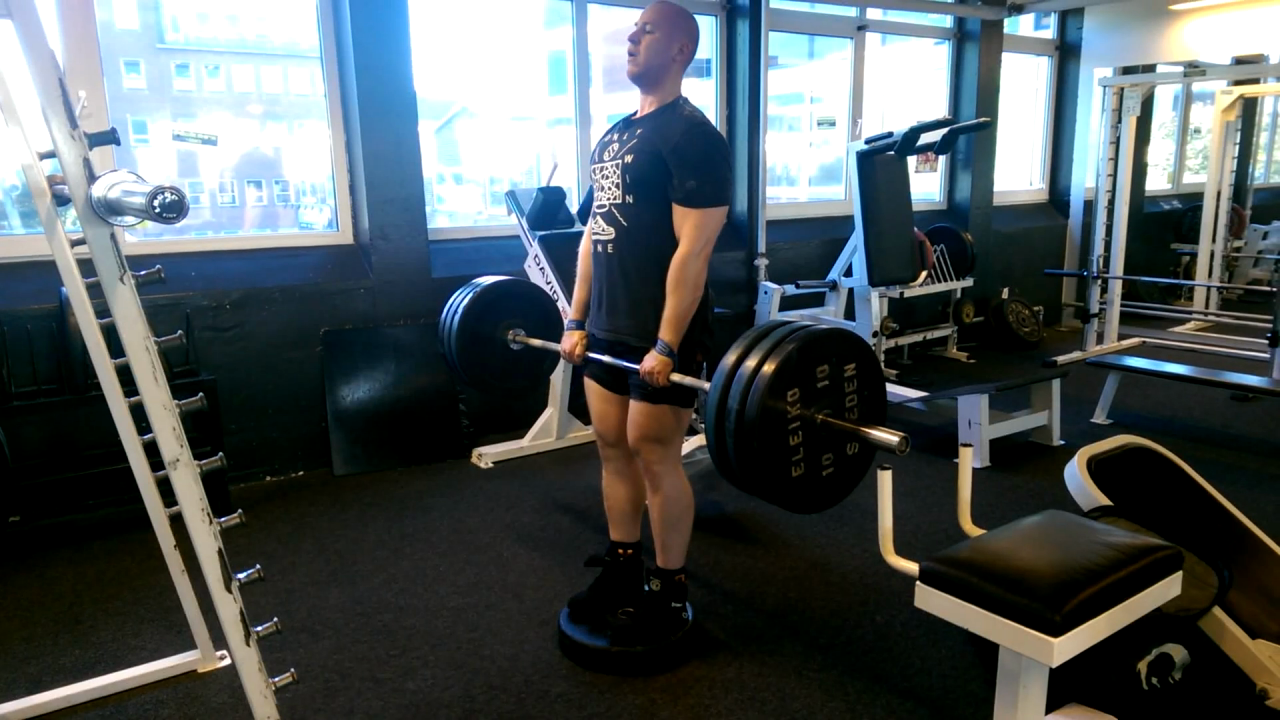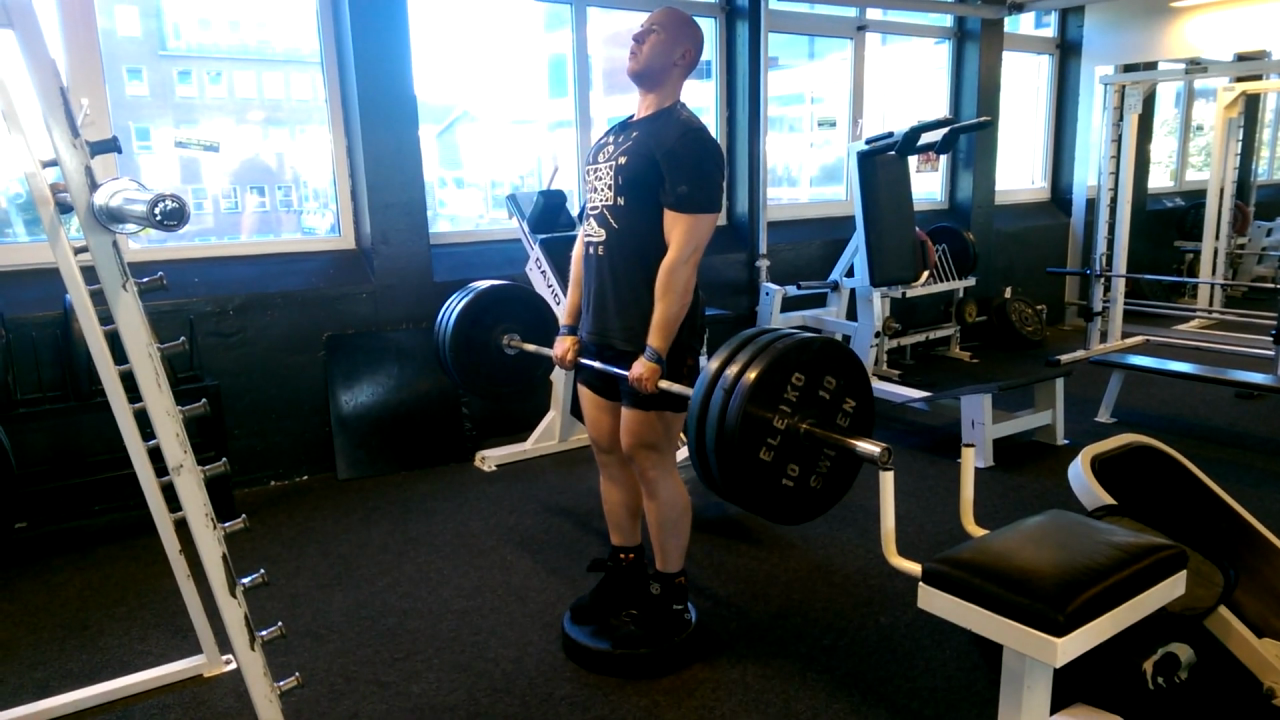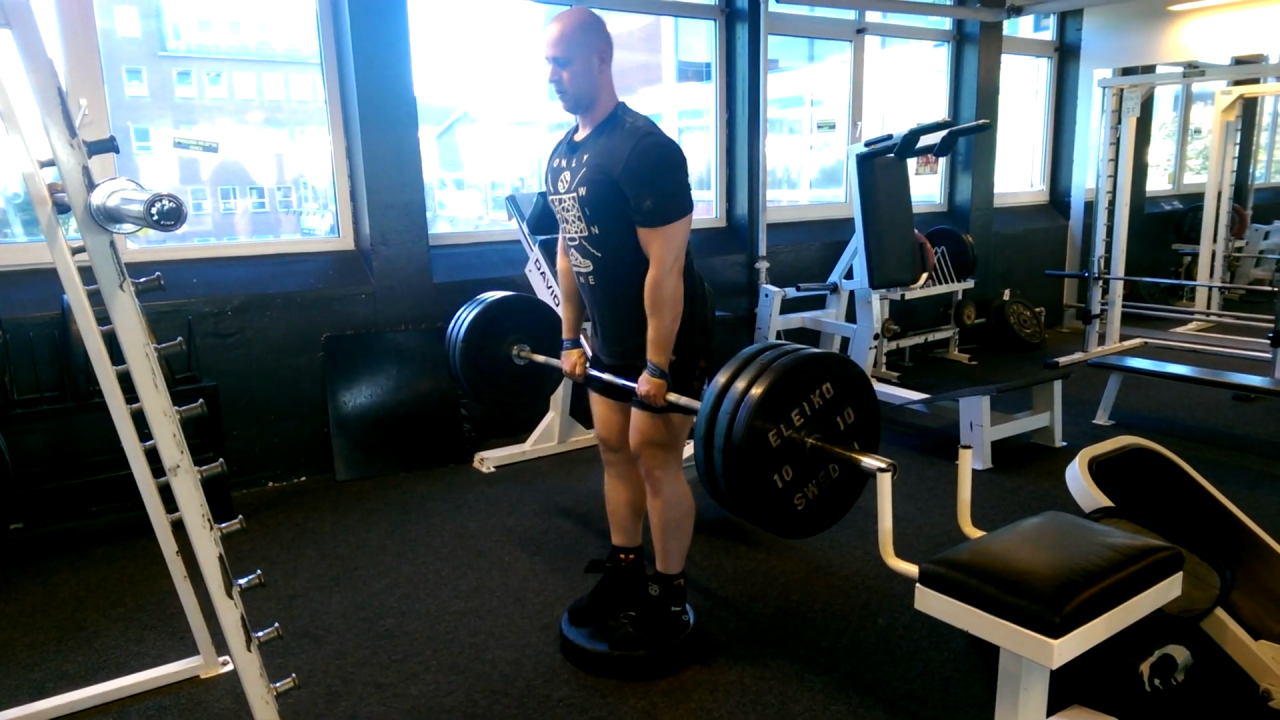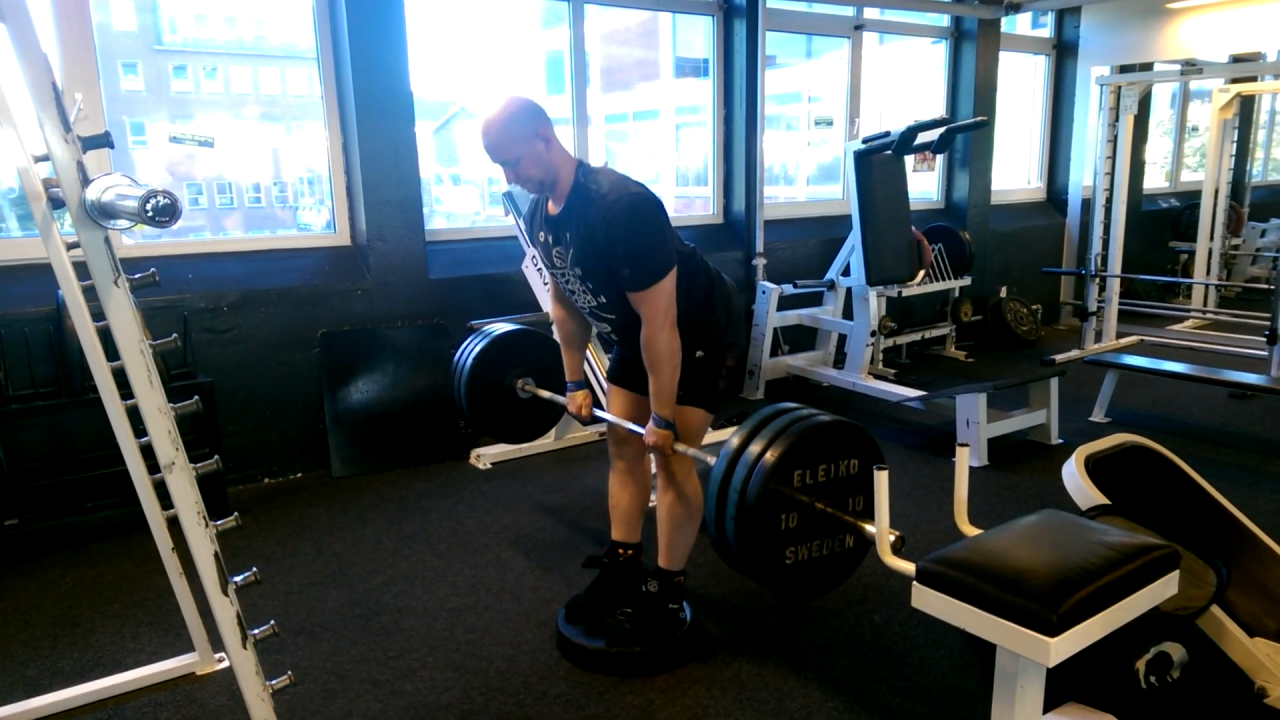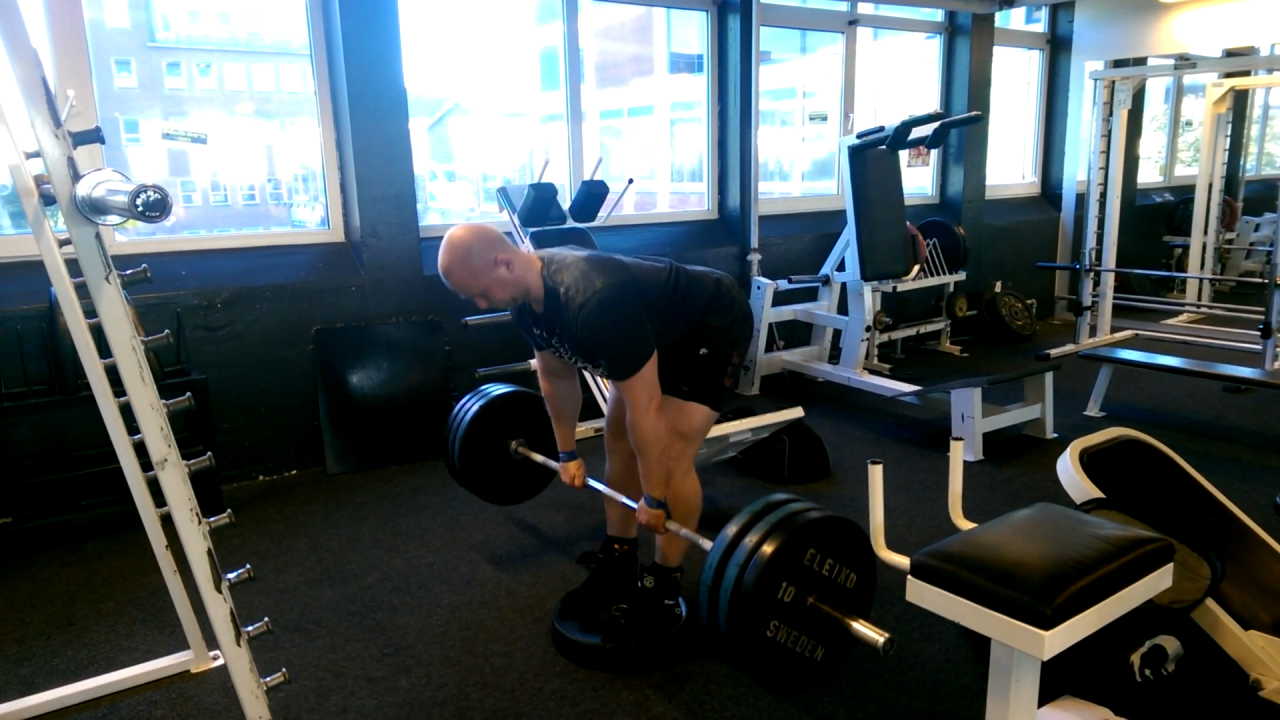
dt=1s
person 1, frame 1
left shoulder: (692, 137)
right shoulder: (614, 136)
left elbow: (694, 250)
left wrist: (667, 345)
right wrist: (576, 321)
left hip: (659, 334)
right hip: (606, 329)
left knee: (654, 457)
right knee: (612, 449)
left ankle: (668, 593)
right ankle: (621, 571)
person 1, frame 2
left shoulder: (687, 141)
right shoulder: (611, 137)
left elbow: (683, 254)
left wrist: (656, 351)
right wrist: (570, 325)
left hip: (651, 339)
right hip: (600, 333)
left knee: (651, 461)
right knee: (609, 452)
left ankle: (671, 596)
right ankle: (624, 573)
person 1, frame 3
left shoulder: (644, 149)
right shoulder: (563, 153)
left elbow: (665, 267)
left wrist: (658, 366)
right wrist: (570, 339)
left hip: (666, 336)
right hip: (610, 338)
left knee: (655, 458)
right knee: (614, 451)
left ankle: (669, 598)
right ankle: (623, 574)
person 1, frame 4
left shoulder: (623, 208)
right shoulder: (539, 215)
left elbow: (661, 323)
right elbow: (566, 301)
left wrist: (663, 418)
right wrist: (574, 381)
left hip: (701, 329)
right hip: (635, 332)
left knee: (672, 454)
right knee: (623, 442)
left ankle: (667, 595)
right ankle: (622, 571)
person 1, frame 5
left shoulder: (597, 302)
right shoulder: (527, 298)
left elbow: (646, 408)
right elbow: (556, 375)
left wrist: (654, 499)
right wrist: (567, 453)
left hip: (714, 327)
right hip: (663, 326)
left knee: (672, 454)
right knee: (618, 437)
left ankle: (663, 591)
right ankle: (617, 569)
